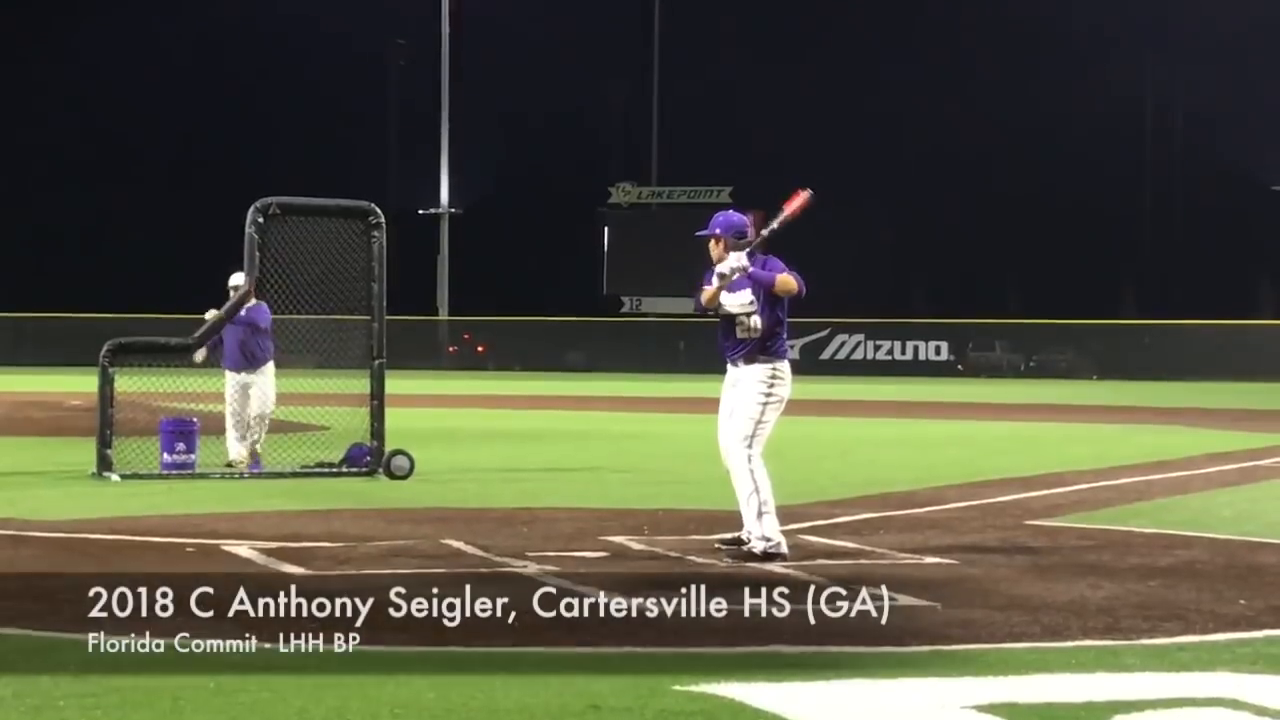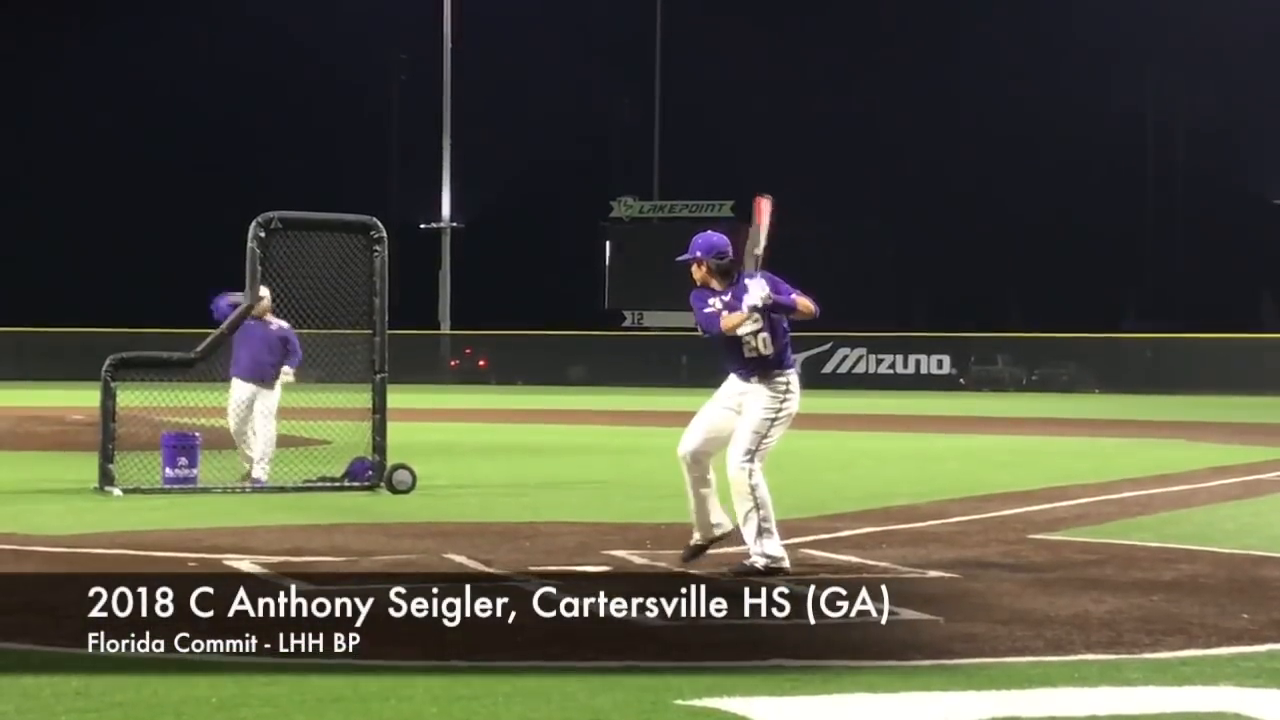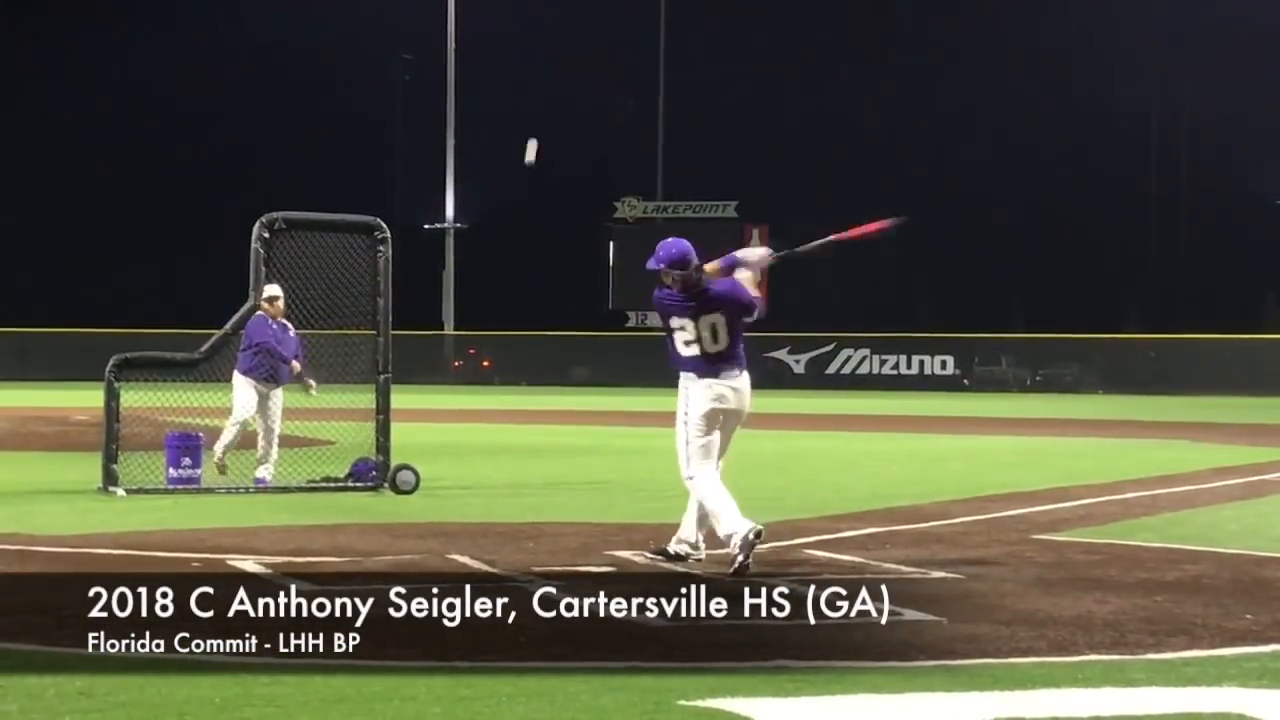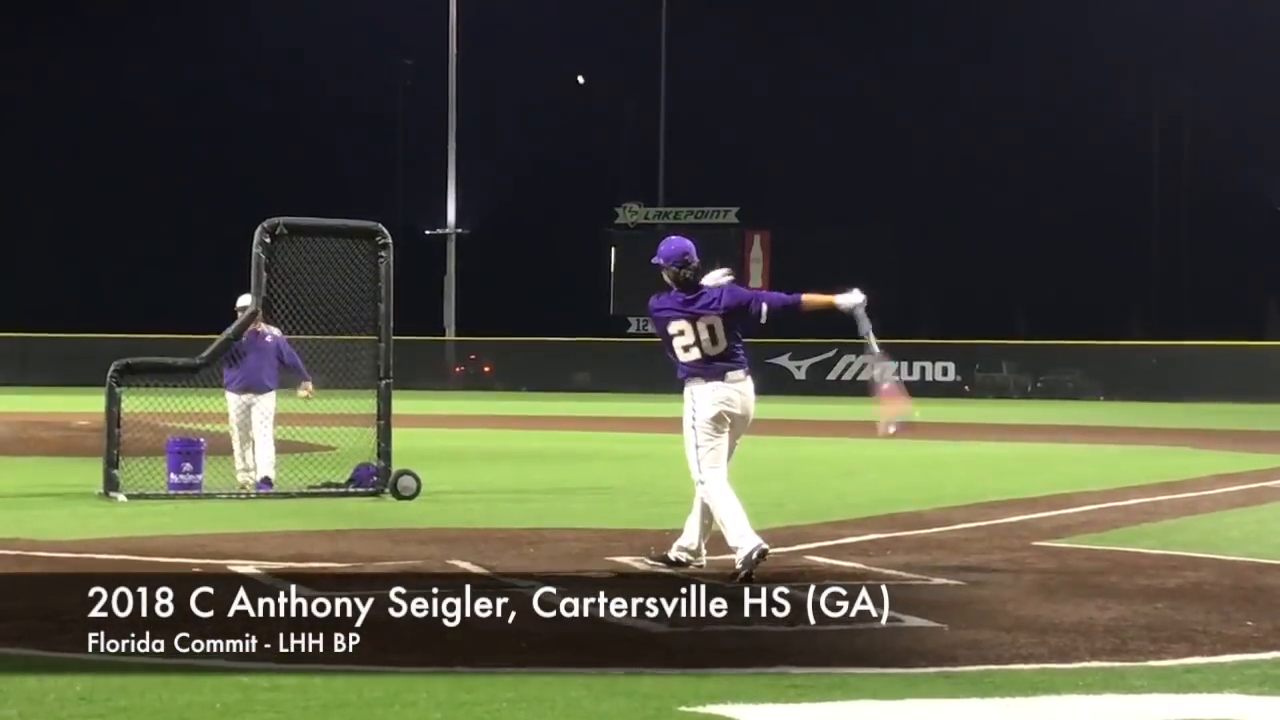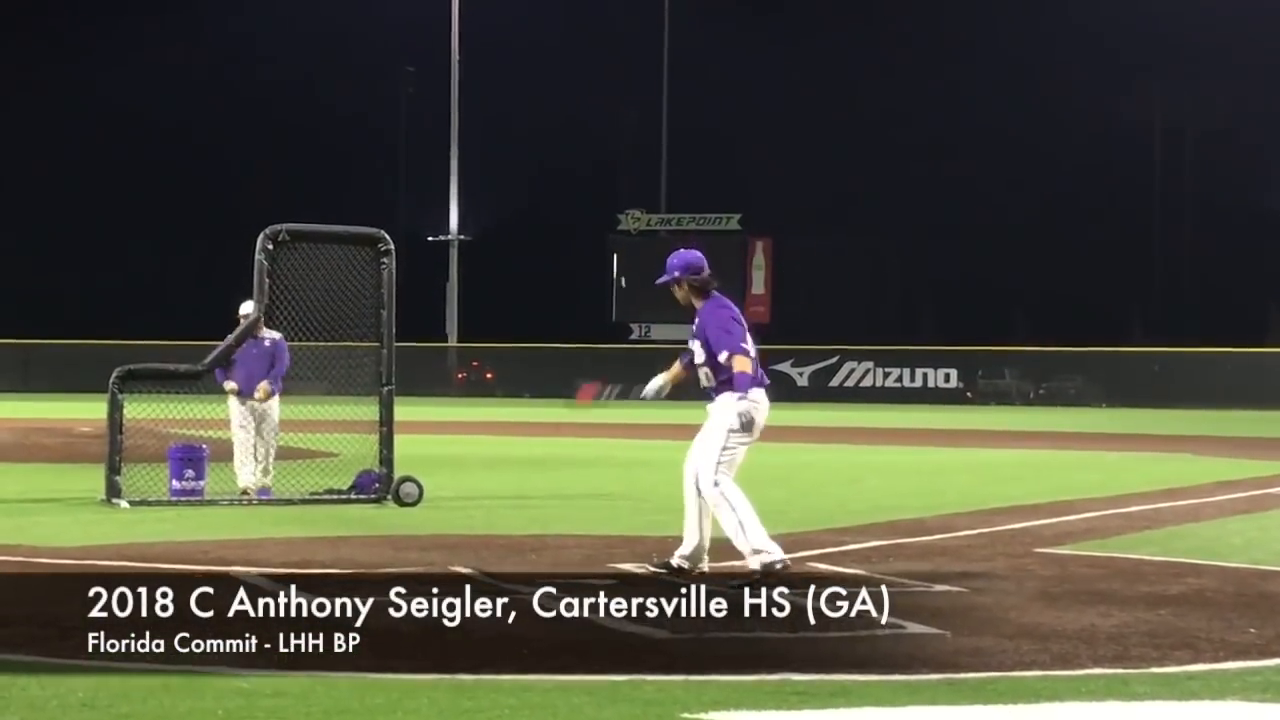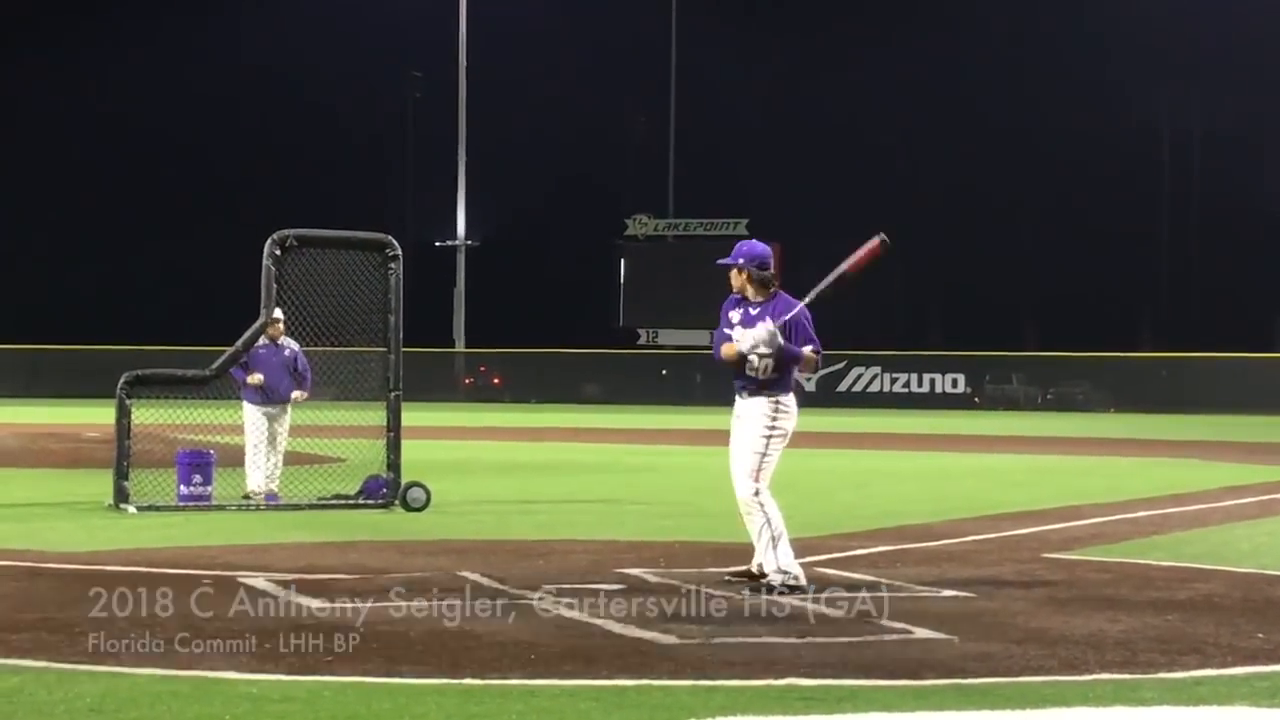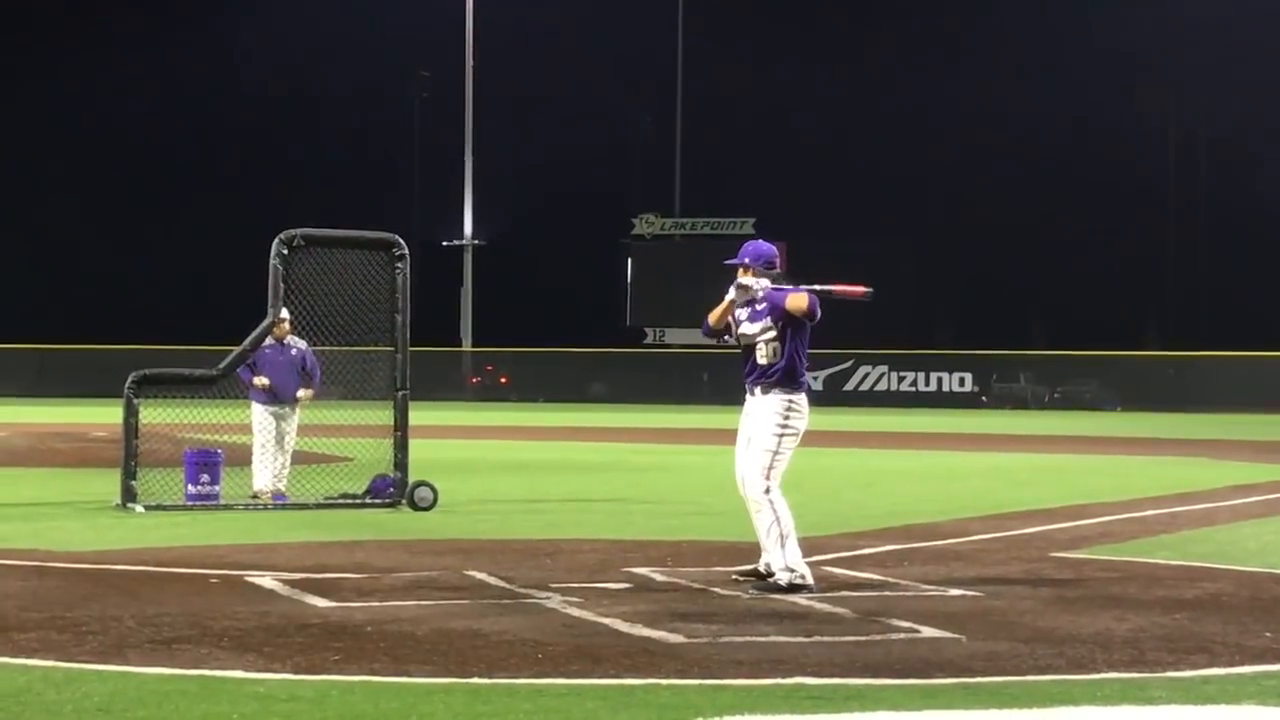
dt=0.7s
person 1, frame 1
left shoulder: (764, 265)
right shoulder: (716, 274)
left elbow: (795, 288)
right elbow: (704, 303)
left wrist: (749, 272)
right wrist: (720, 281)
left hip: (765, 372)
right hip: (736, 372)
left knee: (743, 451)
right knee: (731, 451)
left ankle: (768, 542)
right ankle: (753, 531)
person 1, frame 2
left shoulder: (760, 281)
right shoulder: (701, 296)
left elbow: (810, 310)
right elbow: (719, 327)
left wrist: (771, 300)
right wrist: (748, 308)
left hip: (774, 387)
right hip: (737, 384)
left knee: (742, 463)
right knee: (691, 449)
left ankle: (770, 556)
right ankle: (710, 528)
person 1, frame 3
left shoulder: (661, 299)
right shoulder: (726, 292)
left elbow: (689, 282)
right elbow: (754, 307)
left wrist: (736, 259)
right wrist: (744, 268)
left hip: (698, 389)
right hip: (738, 385)
left knee: (698, 472)
right knee: (707, 468)
left ankle: (737, 531)
right ankle: (686, 541)
person 1, frame 4
left shoulder: (658, 306)
right shoulder: (726, 295)
right elbow: (782, 302)
right wrist: (837, 301)
left hip: (704, 395)
right hip: (741, 389)
left knee: (711, 478)
right knee: (712, 474)
left ankle: (747, 545)
right ankle: (687, 549)
person 1, frame 5
left shoulder: (715, 315)
right shoulder: (706, 313)
left elbow: (741, 357)
right elbow: (693, 357)
left wrist: (743, 396)
right wrist: (665, 378)
left hip: (739, 404)
right hip: (725, 405)
left knee: (714, 481)
right knee: (694, 473)
left ankle: (766, 556)
right ankle: (690, 556)
person 1, frame 6
left shoulder: (789, 309)
right shoulder: (732, 305)
left elbow: (812, 361)
right elbow: (721, 349)
left wrist: (781, 346)
right wrist: (747, 344)
left hip: (772, 407)
right hip: (744, 403)
left knee: (751, 487)
right knee: (744, 486)
left ankle: (787, 575)
right ankle: (766, 563)
person 1, frame 7
left shoulder: (787, 299)
right shoulder: (743, 306)
left elbow: (811, 306)
right elbow: (710, 328)
left wrist: (766, 294)
right wrist: (733, 297)
left hip: (782, 404)
right hip: (754, 401)
left knee: (761, 484)
right knee: (747, 481)
left ankle: (794, 573)
right ankle: (773, 561)
person 2, frame 1
left shoulder: (259, 308)
left elbow: (254, 321)
right elbow: (220, 338)
right wrist: (205, 350)
left hip: (260, 370)
right hip: (233, 373)
left knee: (261, 411)
right knee: (235, 416)
left ankle: (253, 451)
right ankle: (238, 456)
person 2, frame 2
left shoulder: (282, 328)
right shoulder: (242, 321)
left elbow: (295, 352)
left wrist: (289, 368)
left hip: (268, 387)
right hip: (241, 385)
left knee: (265, 431)
right knee: (237, 427)
left ankle: (259, 474)
right ankle: (252, 462)
person 2, frame 3
left shoulder: (289, 328)
right shoulder: (258, 321)
left elbow: (297, 355)
right elbow: (267, 345)
left wrist: (305, 378)
right wrist: (289, 361)
left hip: (275, 386)
right hip: (248, 380)
left knee: (271, 430)
right knee: (242, 417)
left ankle: (264, 474)
right ankle: (220, 454)
person 2, frame 4
left shoulder: (274, 334)
left elbow: (290, 358)
left wrist: (306, 379)
right wrist: (243, 336)
left hip: (265, 394)
right hip: (237, 395)
left knee: (264, 434)
right knee: (241, 439)
left ankle: (265, 477)
right ankle: (246, 480)
person 2, frame 5
left shoulder: (275, 339)
left elbow: (282, 363)
right elbow: (220, 364)
left wrist: (268, 382)
right wrist: (225, 382)
left hip: (268, 399)
right hip: (240, 400)
left knee: (267, 442)
right knee: (243, 442)
left ankle: (263, 483)
right ankle: (246, 485)
person 2, frame 6
left shoulder: (293, 347)
right shoulder: (251, 345)
left elbow: (304, 372)
right elbow: (234, 365)
left wrist: (304, 390)
right wrist: (246, 379)
left hip: (281, 406)
right hip: (255, 405)
left knee: (277, 449)
right knee: (255, 447)
left ankle: (271, 489)
right ankle: (255, 490)
person 2, frame 7
left shoulder: (301, 346)
right shoulder: (258, 345)
left elbow: (313, 370)
right elbow: (242, 366)
left wrist: (310, 389)
right wrist: (253, 380)
left hip: (290, 406)
right hip: (263, 405)
left knee: (285, 448)
right knee: (263, 446)
left ankle: (278, 488)
right ankle: (262, 489)
